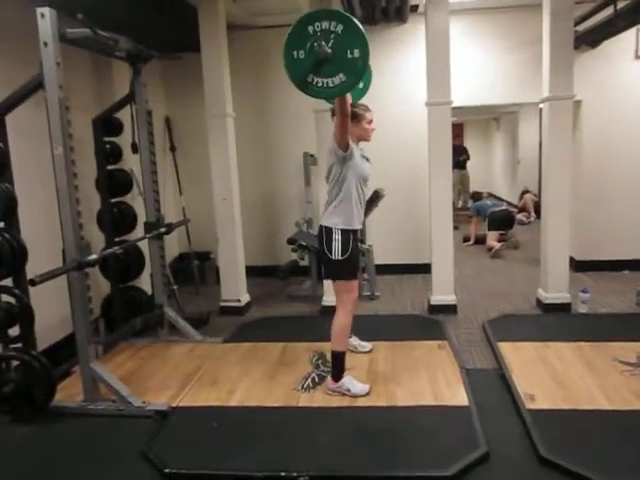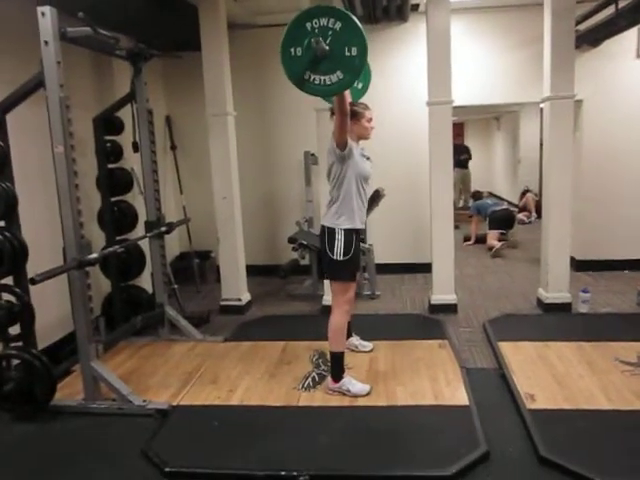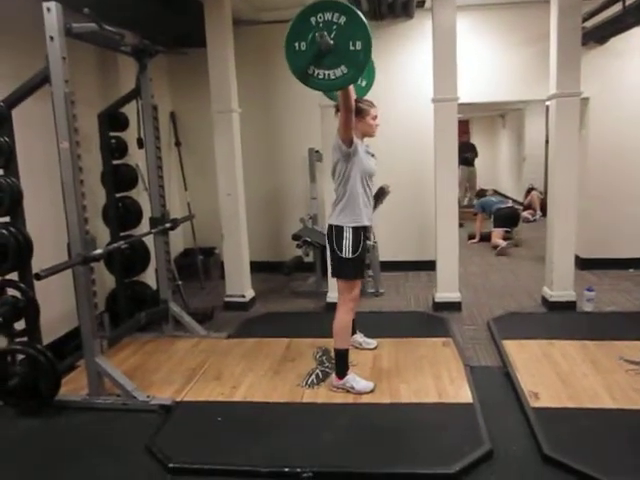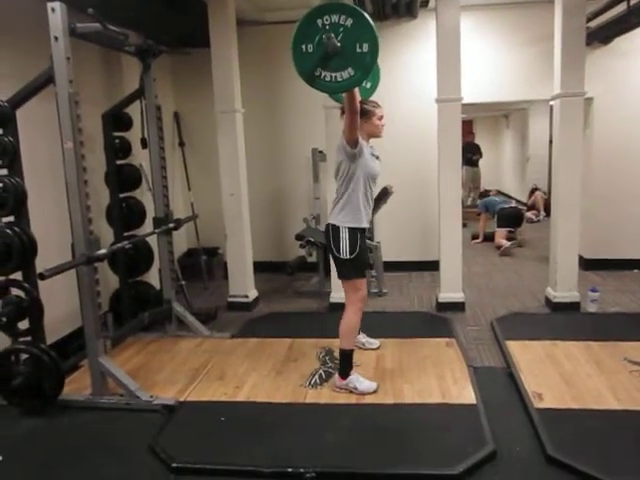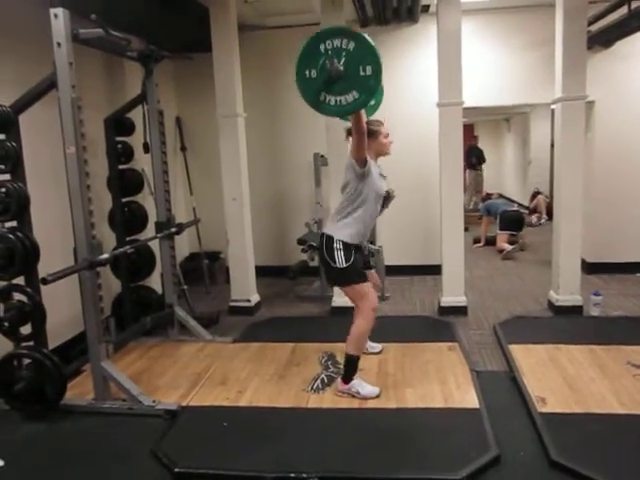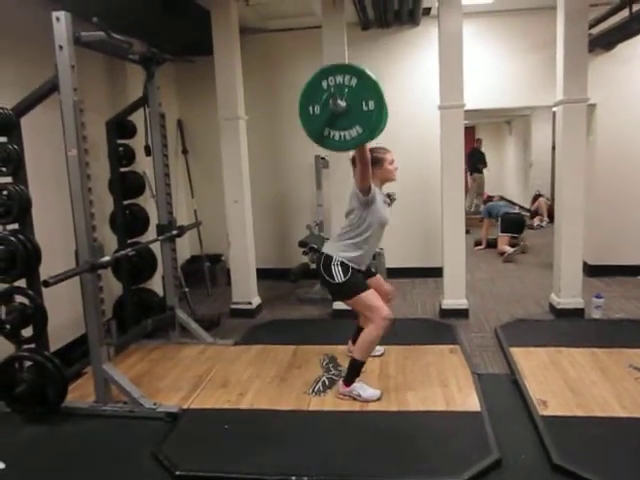
dt=0.2s
person 1, frame 1
left shoulder: (356, 150)
right shoulder: (343, 149)
left elbow: (348, 113)
right elbow: (343, 114)
left hip: (347, 230)
right hip: (336, 232)
left knee: (349, 295)
right knee: (347, 300)
left ankle: (346, 338)
right ankle: (337, 378)
person 1, frame 2
left shoulder: (356, 149)
right shoulder: (342, 148)
left elbow: (347, 112)
right elbow: (341, 112)
left hip: (350, 229)
right hip: (339, 232)
left knee: (349, 294)
right knee: (343, 301)
left ankle: (347, 337)
right ankle: (337, 378)
person 1, frame 3
left shoulder: (360, 146)
right shoulder: (346, 145)
left elbow: (352, 109)
right elbow: (346, 109)
left wrist: (353, 83)
left hip: (356, 227)
right hip: (346, 229)
left knee: (354, 292)
right knee: (348, 299)
left ankle: (351, 334)
right ankle: (341, 375)
person 1, frame 4
left shoulder: (365, 147)
right shoulder: (352, 145)
left elbow: (356, 109)
right elbow: (352, 111)
left wrist: (355, 84)
left hip: (355, 227)
right hip: (344, 230)
left knee: (358, 293)
right knee: (356, 299)
left ankle: (354, 335)
right ankle: (344, 376)
person 1, frame 5
left shoulder: (372, 166)
right shoulder: (360, 165)
right elbow: (358, 131)
right wrist: (356, 108)
left hip: (352, 242)
right hip: (339, 244)
left knee: (373, 286)
right knee: (368, 306)
left ankle: (358, 340)
right ankle: (347, 381)
person 1, frame 6
left shoulder: (378, 192)
right shoulder: (366, 192)
left elbow: (367, 159)
right elbow: (363, 161)
left hip: (353, 261)
right hip: (336, 264)
left knee: (385, 294)
right knee: (381, 316)
left ankle: (356, 343)
right ankle: (349, 383)
